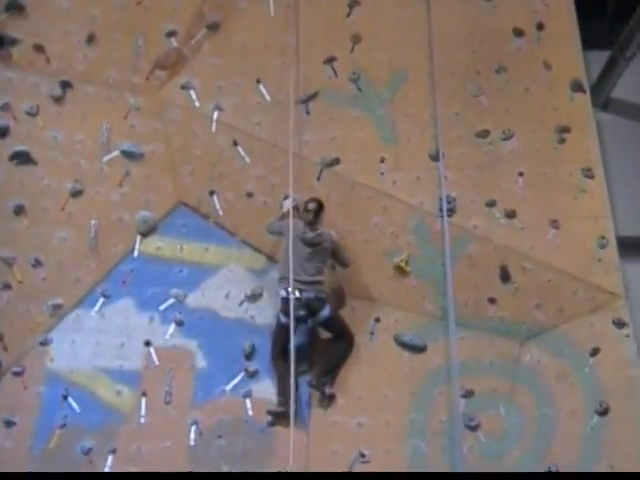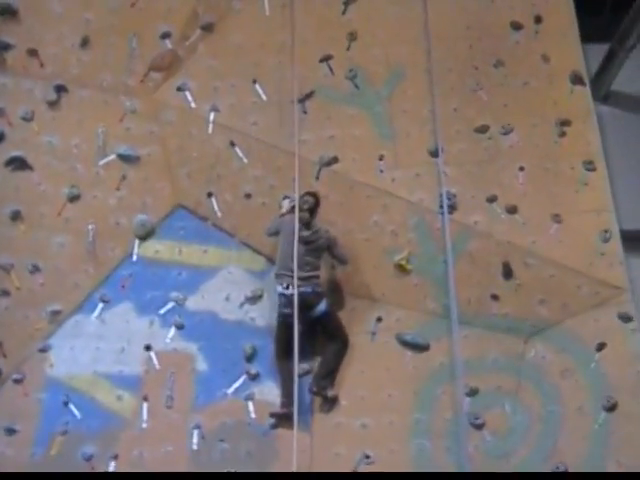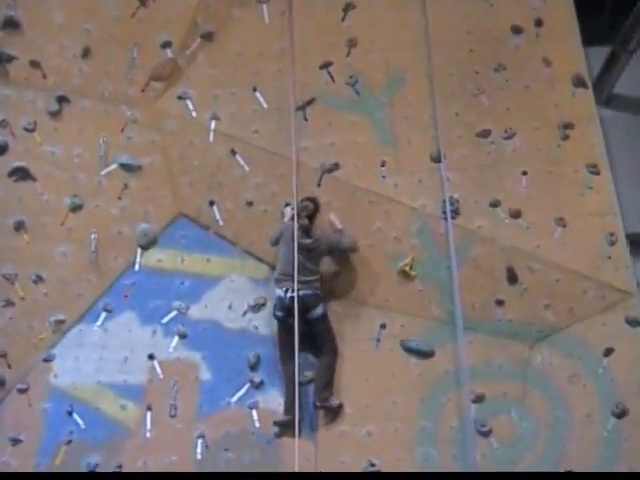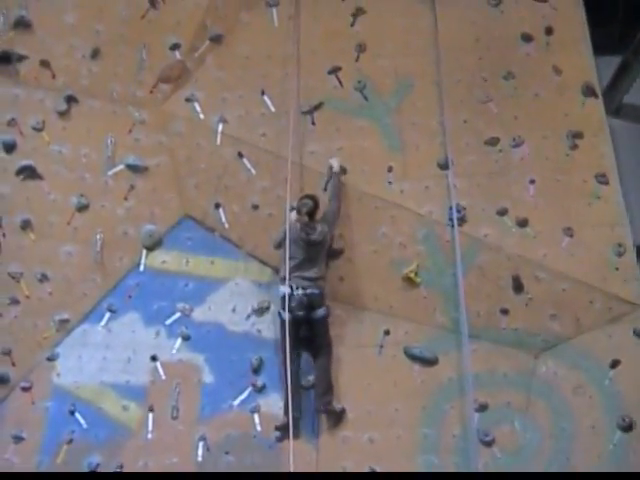
dt=0.3s
person 1, frame 1
left shoulder: (292, 227)
right shoulder: (328, 238)
left elbow: (271, 228)
right elbow: (345, 263)
left wrist: (285, 211)
left hip: (291, 298)
right hip: (316, 299)
left knee: (278, 354)
right knee: (345, 339)
left ankle: (285, 405)
right ankle: (323, 380)
person 1, frame 2
left shoulder: (287, 223)
right shoulder: (323, 234)
left elbow: (269, 231)
right elbow: (343, 259)
left wrist: (283, 211)
left hip: (287, 295)
right hip: (312, 295)
left knee: (283, 353)
right knee: (339, 340)
left ankle: (287, 405)
right ankle: (322, 384)
person 1, frame 3
left shoulder: (287, 229)
right shoulder: (323, 238)
left elbow: (273, 240)
right elbow: (352, 246)
left wrist: (286, 219)
right wrist: (338, 228)
left hip: (286, 298)
right hip: (311, 298)
left knee: (287, 357)
right knee: (327, 350)
left ankle: (290, 412)
right ankle: (323, 397)
person 1, frame 4
left shoulder: (291, 229)
right shoulder: (325, 229)
left elbow: (276, 244)
right elbow: (335, 201)
right wrist: (336, 172)
left hip: (291, 296)
right hip: (315, 296)
left knee: (291, 356)
right knee: (323, 353)
left ankle: (292, 416)
right ankle: (325, 403)
